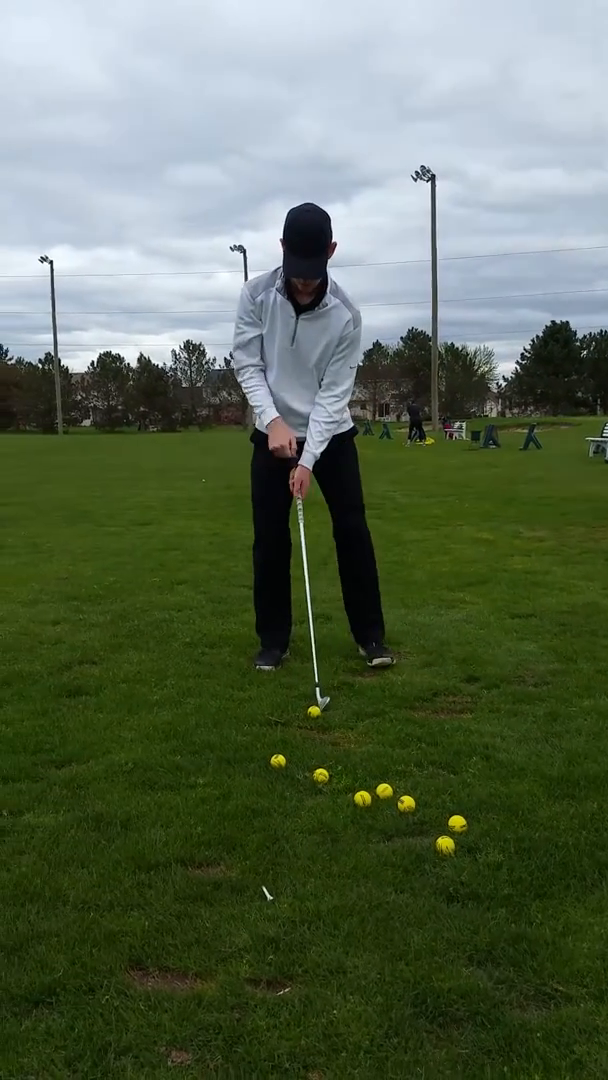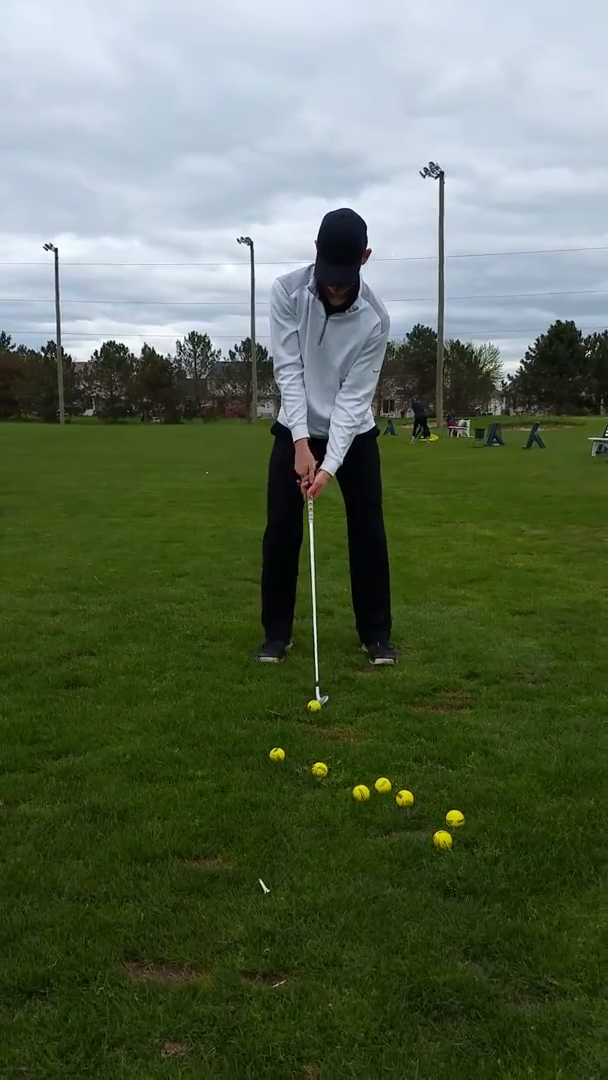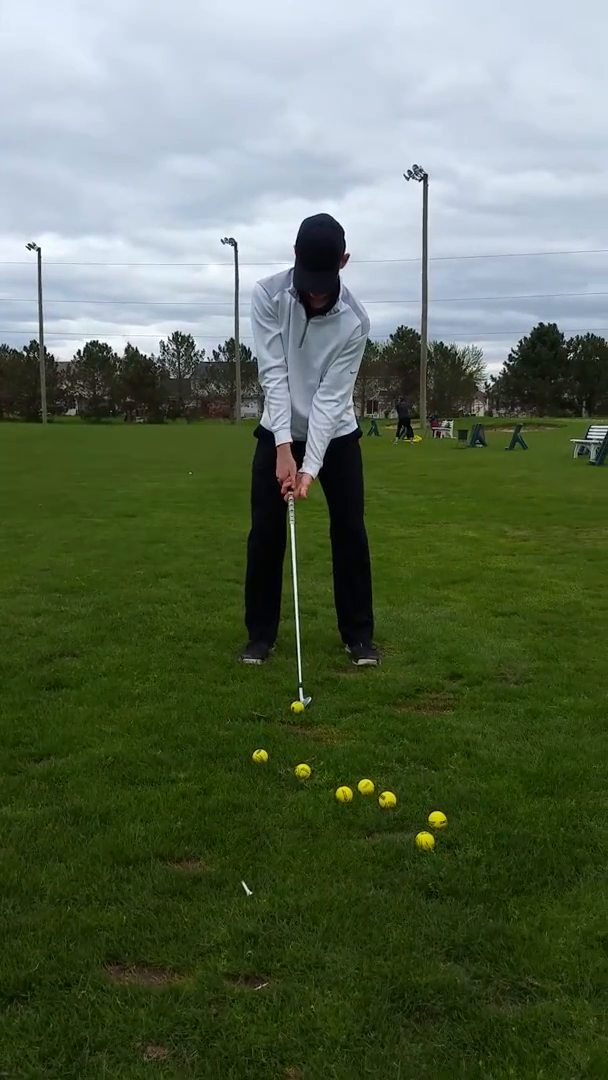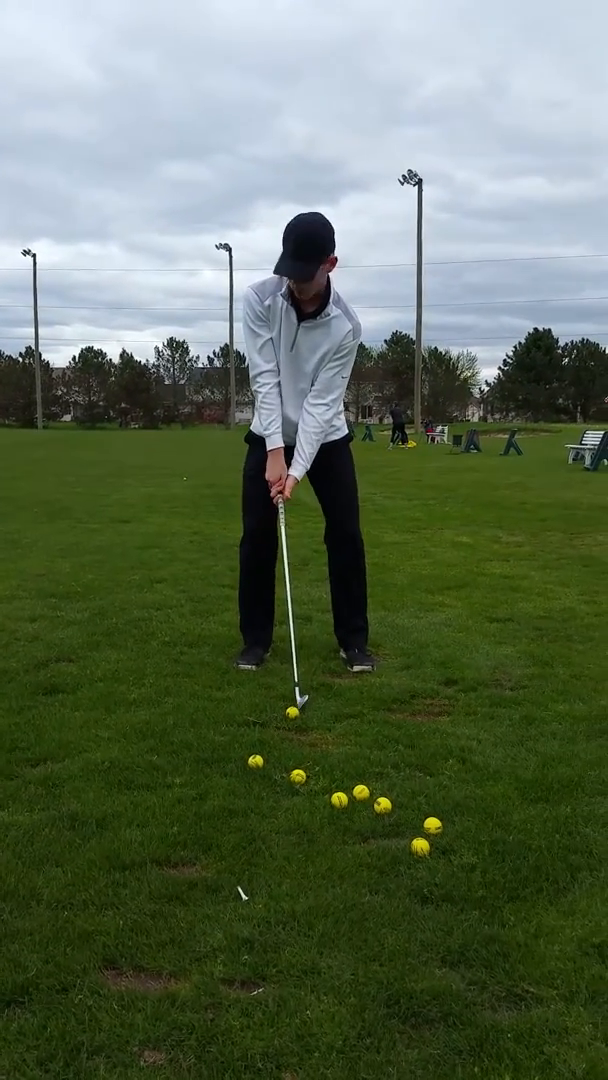
dt=0.4s
person 1, frame 1
left shoulder: (345, 315)
right shoulder: (256, 294)
left elbow: (334, 392)
right elbow: (245, 365)
left wrist: (308, 459)
right wrist: (273, 421)
left hip: (332, 435)
right hip: (274, 433)
left knee: (352, 531)
right knee: (269, 539)
left ankle: (370, 634)
right ankle: (273, 639)
person 1, frame 2
left shoulder: (374, 319)
right shoulder: (287, 291)
left elbow: (355, 395)
right elbow: (287, 369)
left wrist: (331, 465)
right wrist: (302, 442)
left hip: (354, 434)
right hip: (296, 430)
left knee: (368, 531)
right knee: (281, 530)
left ankle: (376, 632)
right ankle: (276, 631)
person 1, frame 3
left shoulder: (354, 321)
right shoulder: (268, 294)
left elbow: (331, 397)
right elbow: (273, 374)
left wrist: (311, 468)
right wrist: (285, 448)
left hip: (336, 434)
right hip: (278, 432)
left knee: (349, 531)
right knee: (265, 532)
left ankle: (358, 633)
right ankle: (261, 632)
person 1, frame 4
left shoulder: (345, 326)
right shoulder: (259, 299)
left elbow: (322, 402)
right elbow: (264, 378)
left wrist: (297, 470)
right wrist: (276, 453)
left hip: (327, 439)
right hip: (270, 437)
left knee: (346, 535)
right knee: (257, 537)
left ankle: (353, 640)
right ankle: (256, 638)
